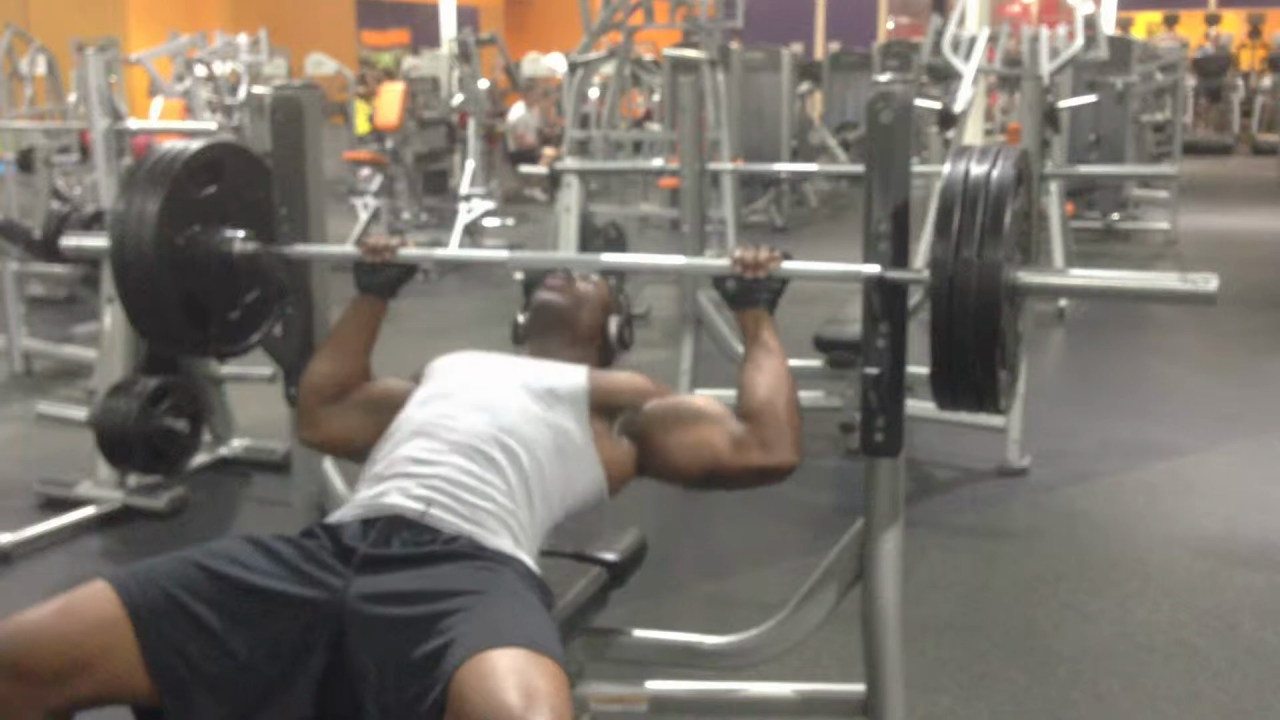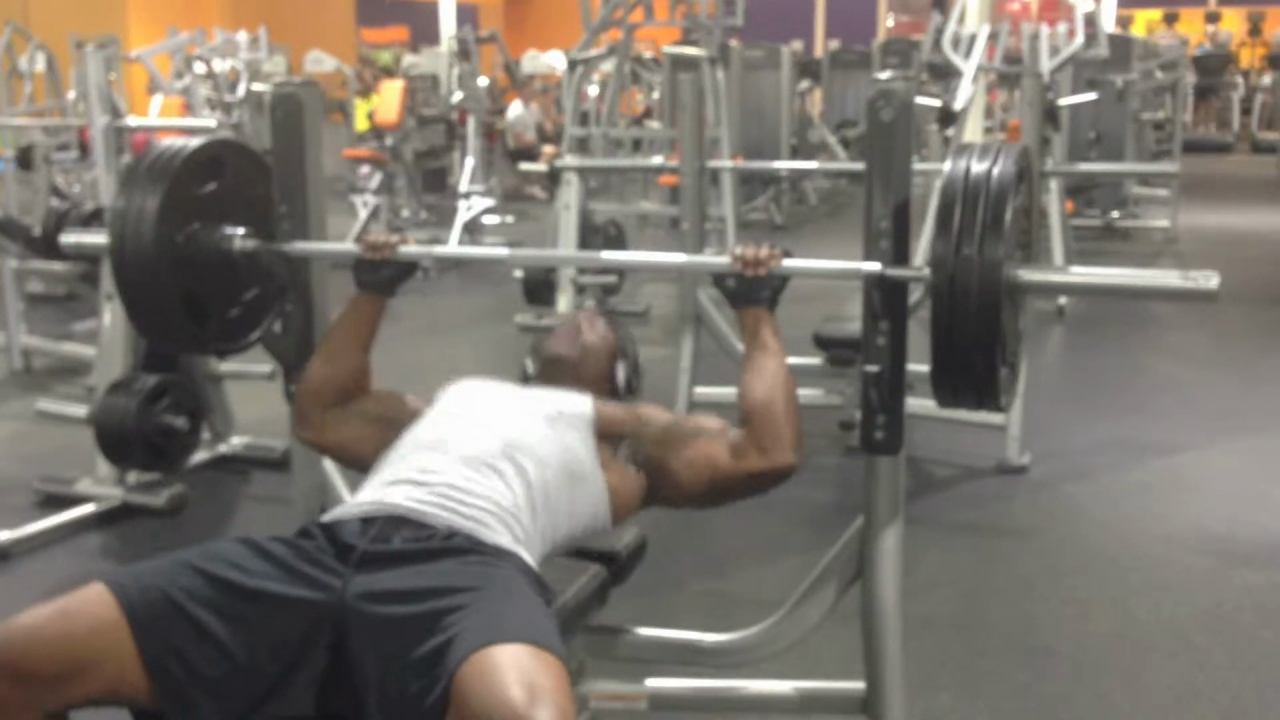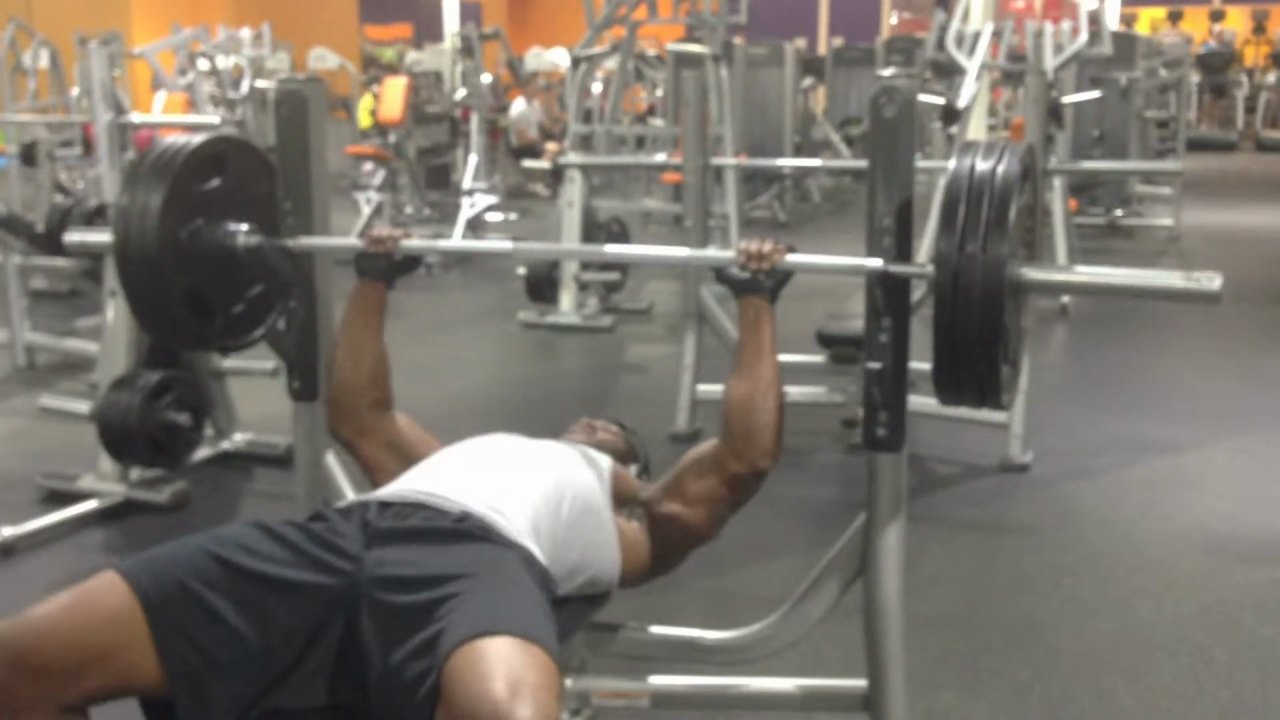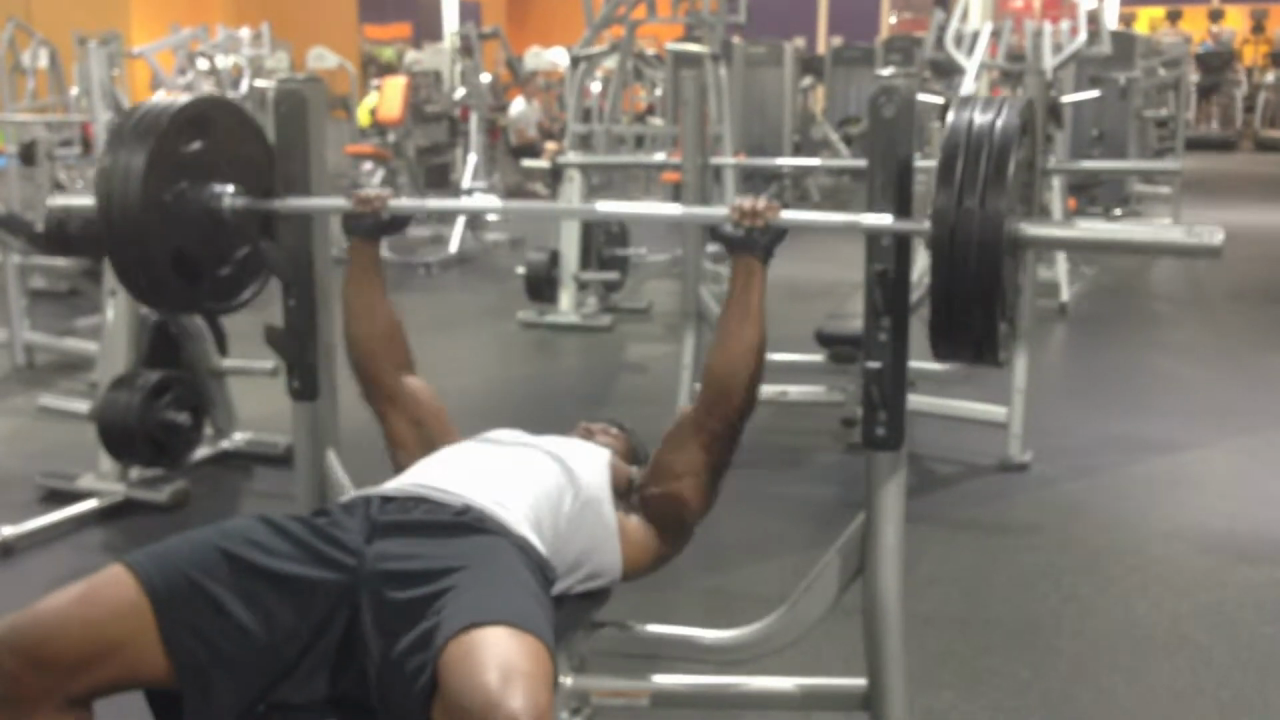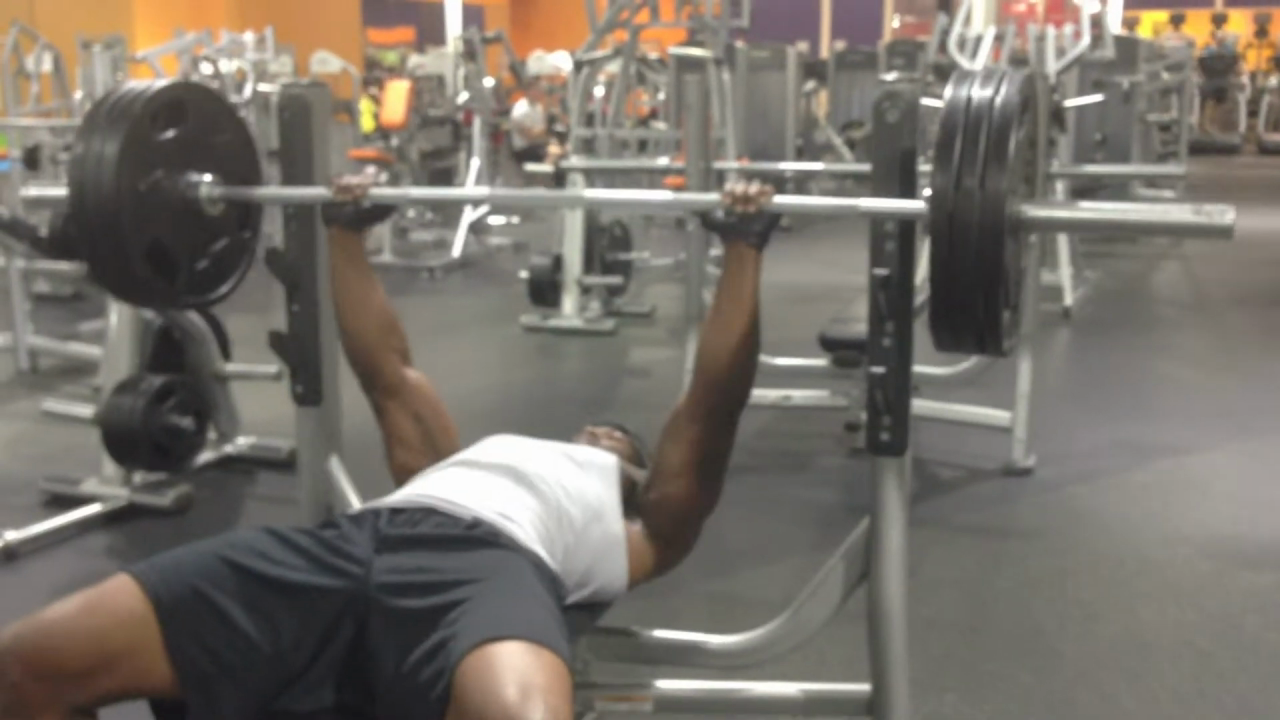
dt=0.5s
person 1, frame 1
left shoulder: (619, 400)
right shoulder: (445, 373)
left elbow: (768, 449)
right elbow: (318, 415)
left wrist: (755, 314)
right wrist: (373, 293)
left hip: (468, 571)
right hip: (326, 554)
person 1, frame 2
left shoulder: (620, 428)
right shoulder: (456, 397)
left elbow: (767, 452)
right elbow: (318, 417)
left wrist: (756, 314)
right wrist: (371, 291)
left hip: (467, 569)
right hip: (324, 552)
person 1, frame 3
left shoulder: (639, 518)
right shoulder: (471, 450)
left elbow: (744, 458)
right elbow: (358, 418)
left wrist: (757, 305)
right wrist: (373, 283)
left hip: (481, 558)
right hip: (340, 537)
person 1, frame 4
left shoulder: (638, 517)
right shoulder: (468, 452)
left elbow: (719, 413)
right elbow: (387, 377)
left wrist: (749, 261)
right wrist: (364, 243)
right hip: (345, 530)
person 1, frame 5
left shoulder: (642, 525)
right shoulder: (467, 459)
left elbow: (712, 405)
right elbow: (387, 371)
left wrist: (743, 250)
right wrist: (346, 234)
right hip: (354, 542)
